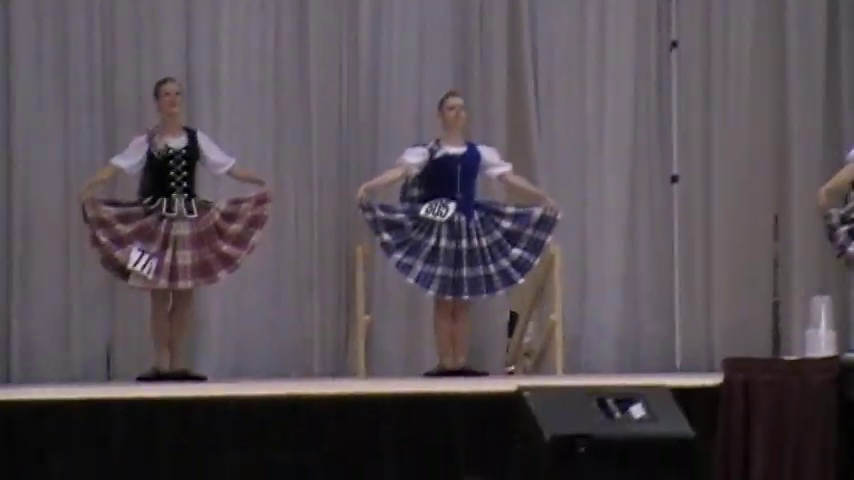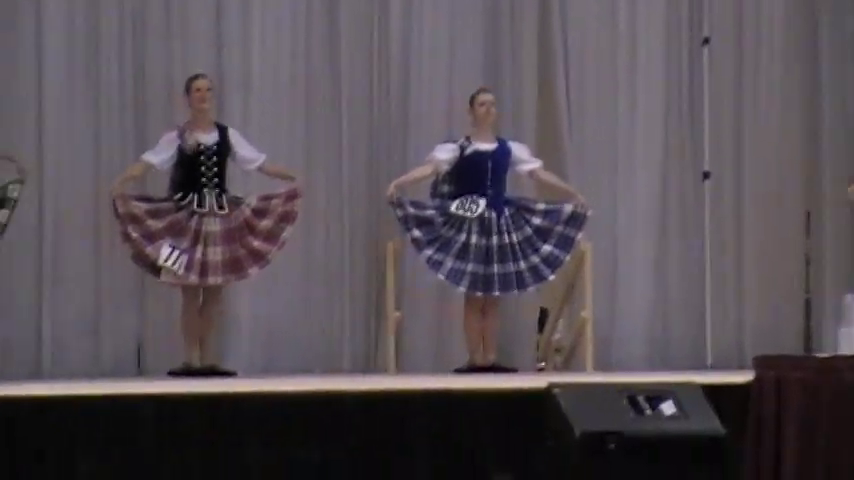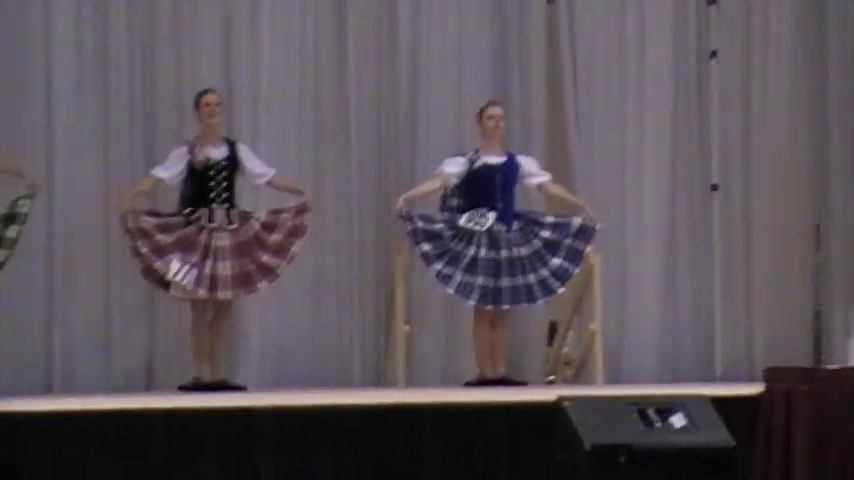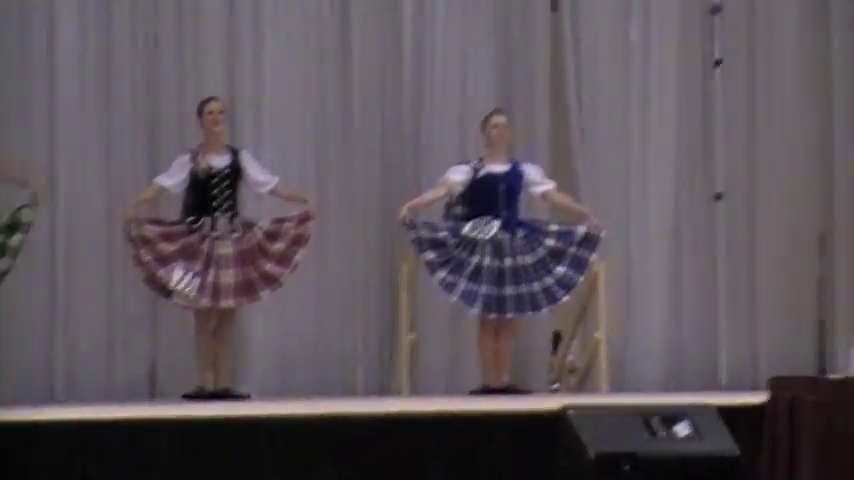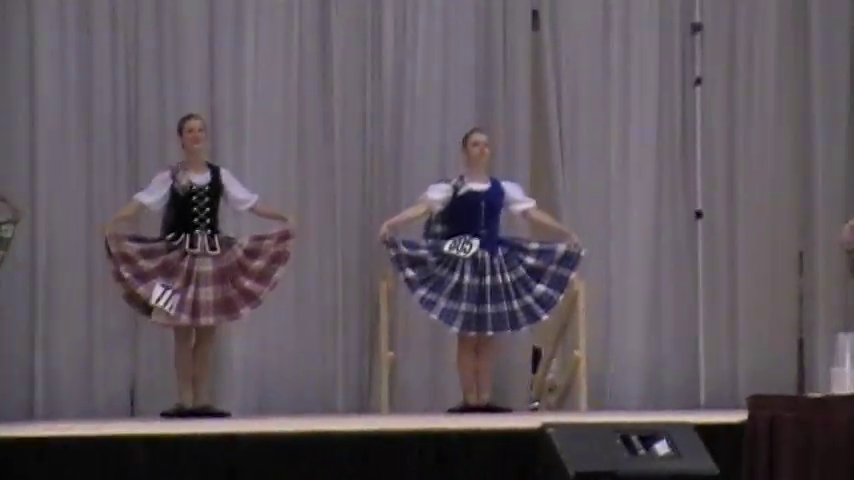
dt=0.1s
person 1, frame 1
left shoulder: (197, 138)
right shoulder: (146, 141)
left elbow: (229, 167)
right elbow: (117, 166)
left wrist: (261, 182)
right wrist: (90, 186)
left hip: (190, 219)
right hip: (158, 219)
left knee: (184, 296)
right knee: (160, 296)
left ankle: (176, 364)
right ankle: (160, 364)
person 1, frame 2
left shoulder: (228, 135)
right shoulder: (177, 137)
left elbow: (260, 163)
right elbow: (148, 162)
left wrist: (291, 177)
right wrist: (121, 182)
left hip: (221, 214)
right hip: (189, 215)
left knee: (214, 292)
right knee: (191, 291)
left ankle: (206, 359)
right ankle: (191, 359)
person 1, frame 3
left shoulder: (237, 150)
right shoulder: (186, 152)
left elbow: (269, 177)
right elbow: (157, 176)
left wrist: (301, 192)
right wrist: (131, 197)
left hip: (230, 229)
right hip: (198, 229)
left knee: (224, 306)
right knee: (201, 306)
left ankle: (217, 373)
right ankle: (201, 373)
person 1, frame 4
left shoulder: (240, 158)
right shoulder: (189, 160)
left elbow: (272, 186)
right elbow: (160, 185)
left wrist: (304, 201)
right wrist: (134, 205)
left hip: (233, 238)
right hip: (201, 238)
left knee: (227, 314)
right knee: (204, 314)
left ankle: (221, 382)
right ankle: (205, 382)
person 1, frame 5
left shoulder: (220, 175)
right shoulder: (170, 177)
left elbow: (252, 204)
right elbow: (140, 202)
left wrist: (284, 218)
right wrist: (114, 222)
left hip: (213, 255)
right hip: (181, 255)
left knee: (207, 332)
right knee: (183, 333)
left ankle: (201, 400)
right ankle: (185, 400)
person 2, frame 1
left shoulder: (479, 152)
right shoulder: (427, 151)
left elbow: (508, 176)
right elbow: (399, 171)
left wrist: (541, 195)
right wrist: (367, 186)
left hip: (470, 227)
right hip: (438, 228)
left knee: (463, 301)
right knee: (443, 300)
left ankle: (461, 363)
right ankle: (444, 363)
person 2, frame 2
left shoulder: (509, 148)
right shoulder: (458, 147)
left elbow: (538, 172)
right elbow: (430, 167)
left wrist: (571, 191)
right wrist: (398, 182)
left hip: (500, 223)
right hip: (469, 224)
left knee: (494, 297)
right knee: (473, 296)
left ankle: (491, 358)
right ankle: (475, 359)
person 2, frame 3
left shoulder: (518, 162)
right shoulder: (466, 161)
left elbow: (547, 185)
right elbow: (439, 181)
left wrist: (579, 205)
right wrist: (407, 196)
left hip: (509, 236)
right hip: (477, 237)
left knee: (503, 309)
right knee: (482, 309)
left ankle: (501, 372)
right ankle: (485, 373)
person 2, frame 4
left shoulder: (523, 170)
right shoulder: (471, 169)
left elbow: (552, 194)
right elbow: (443, 189)
left wrist: (585, 213)
right wrist: (411, 205)
left hip: (514, 244)
right hip: (482, 245)
left knee: (508, 318)
right knee: (487, 317)
left ankle: (505, 380)
right ankle: (489, 381)
person 2, frame 5
left shoulder: (503, 188)
right shoulder: (451, 187)
left elbow: (532, 212)
right elbow: (423, 207)
left wrist: (565, 232)
right wrist: (391, 223)
left hip: (494, 263)
right hip: (462, 263)
left knee: (488, 336)
right knee: (466, 336)
left ankle: (485, 398)
right ankle: (469, 399)
